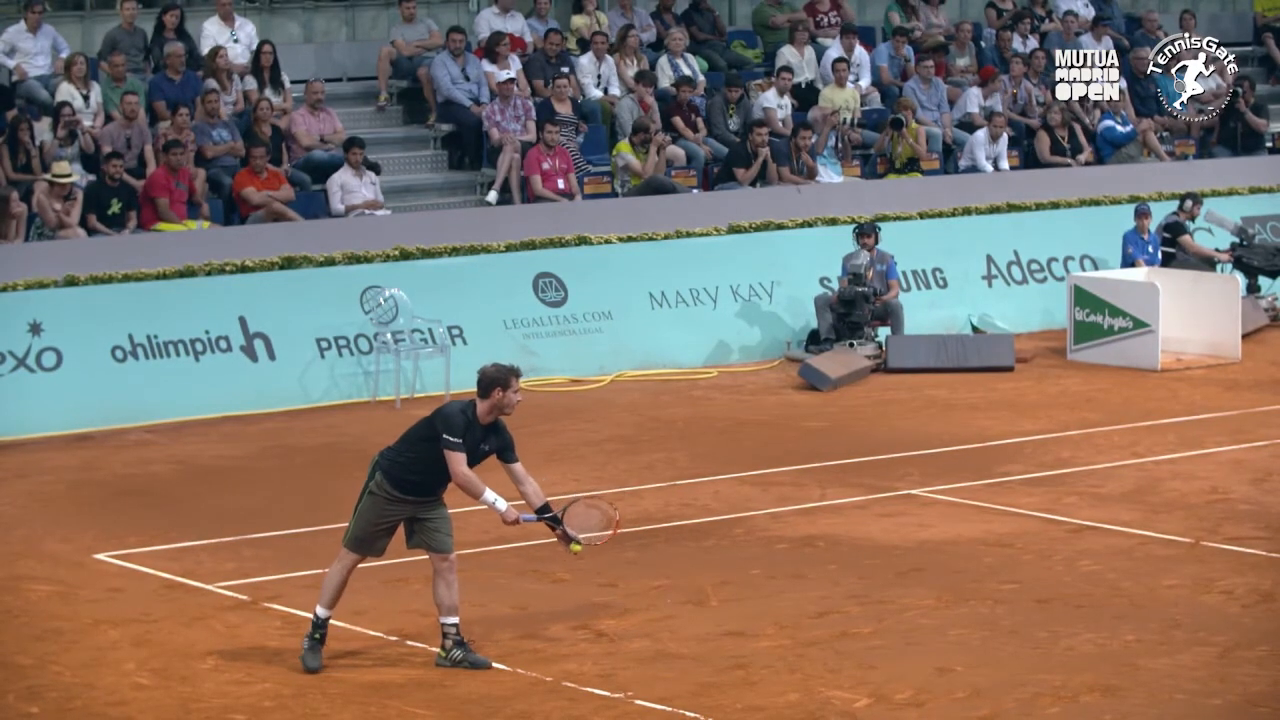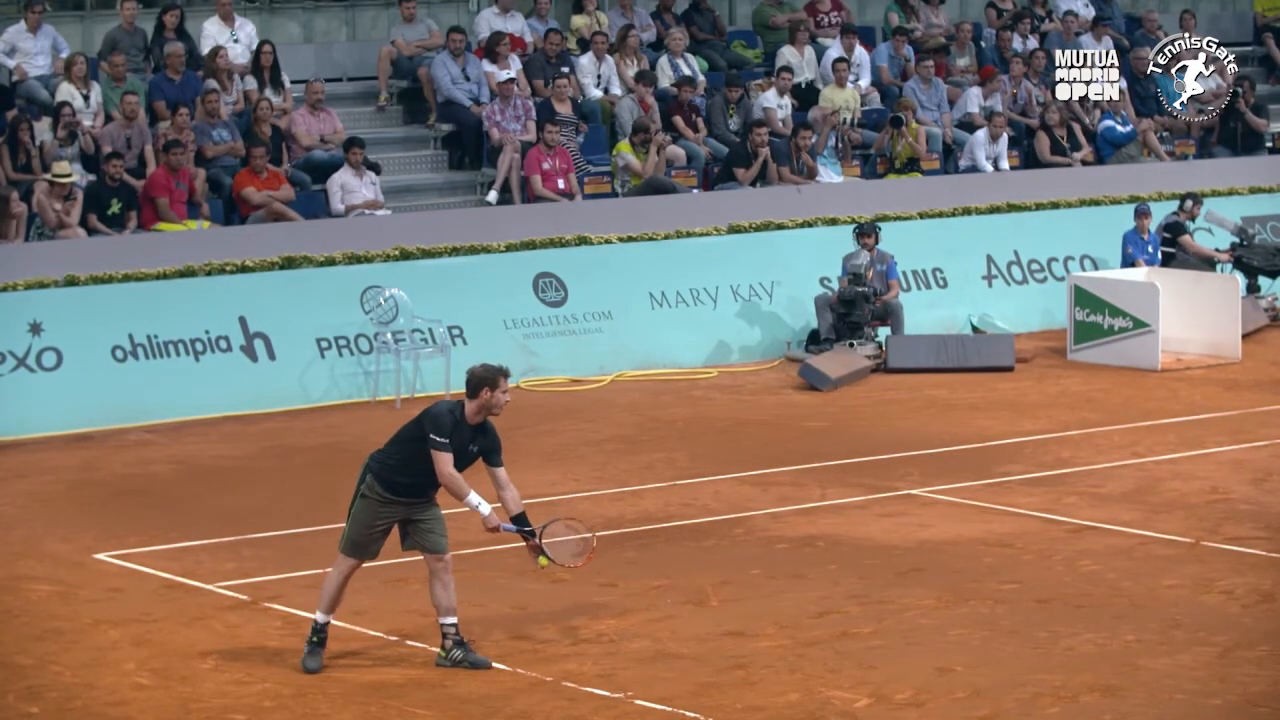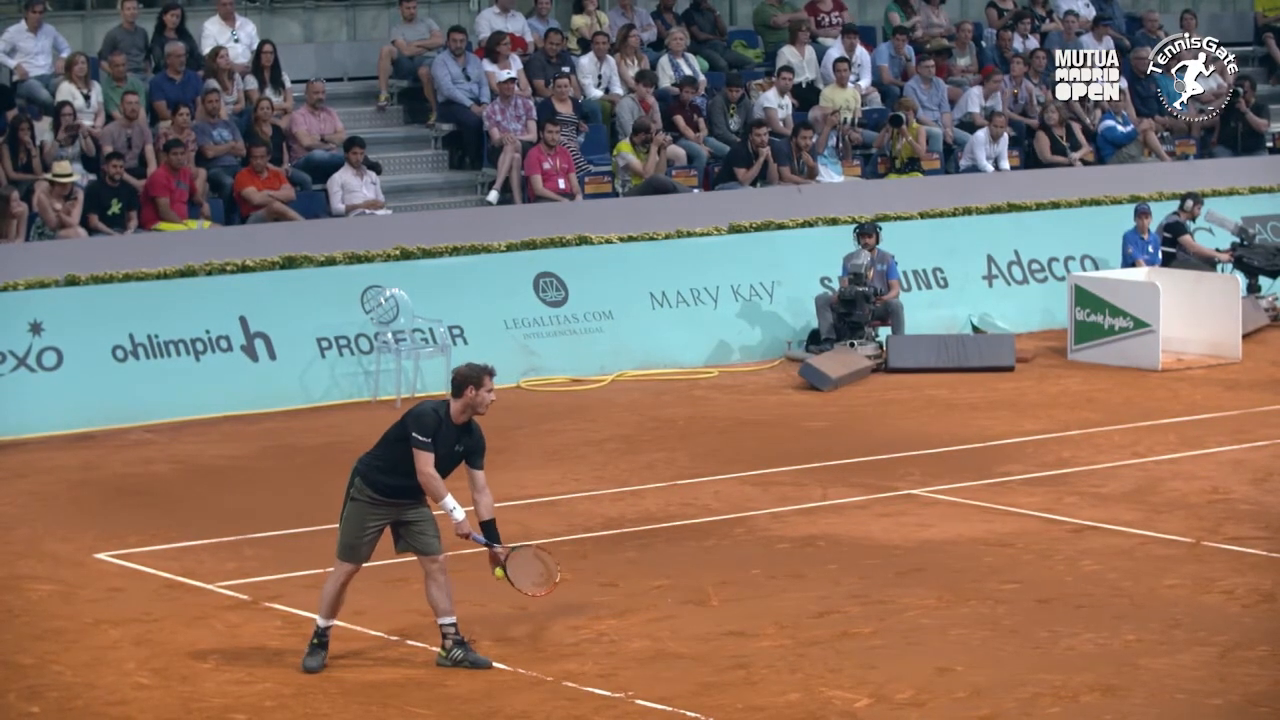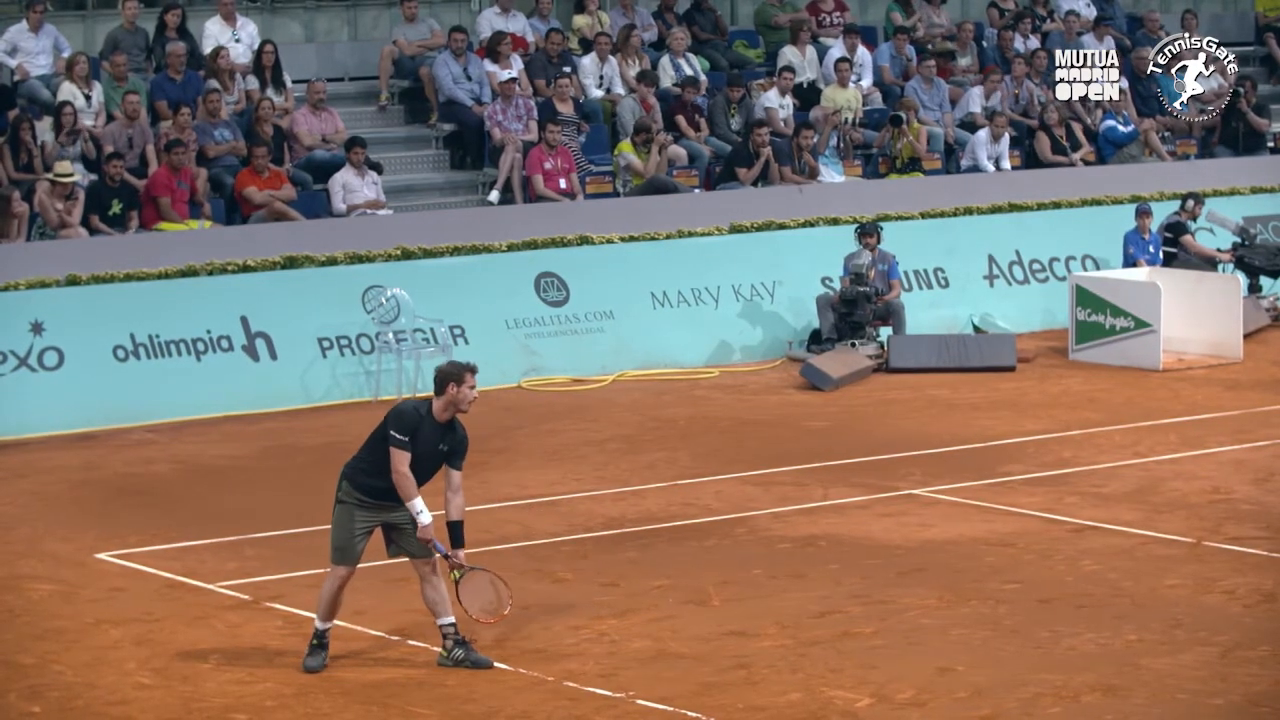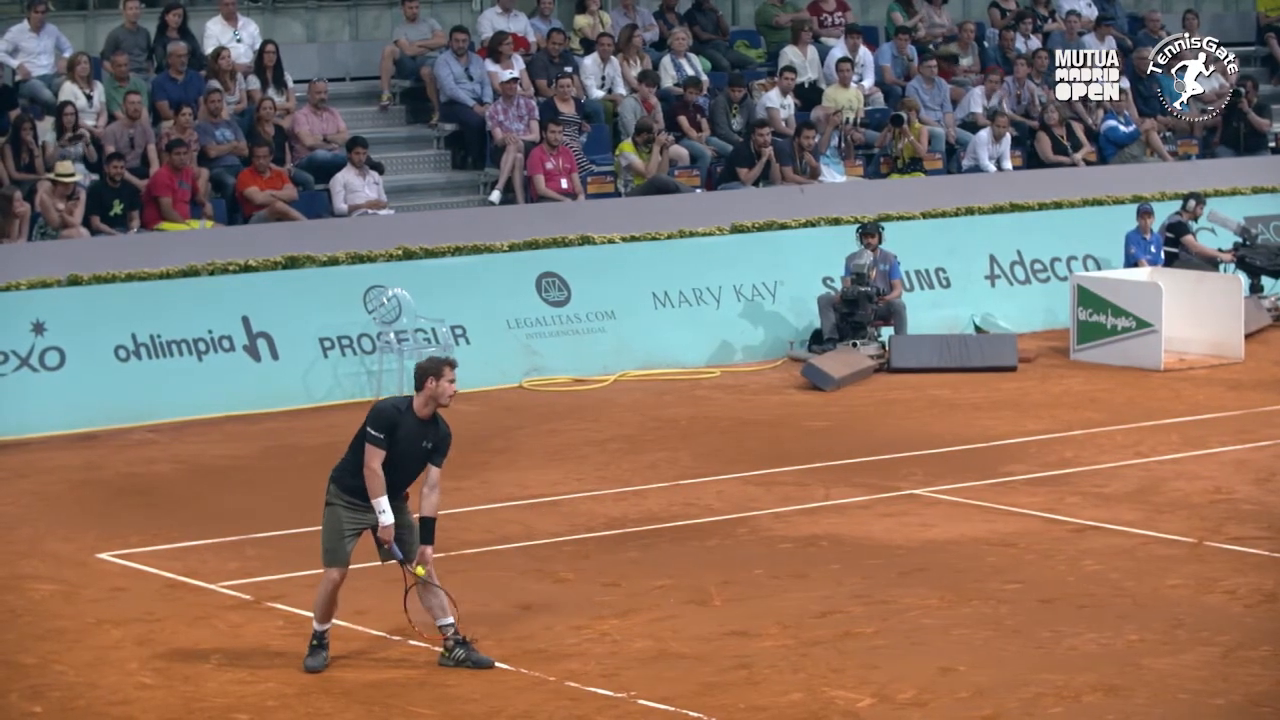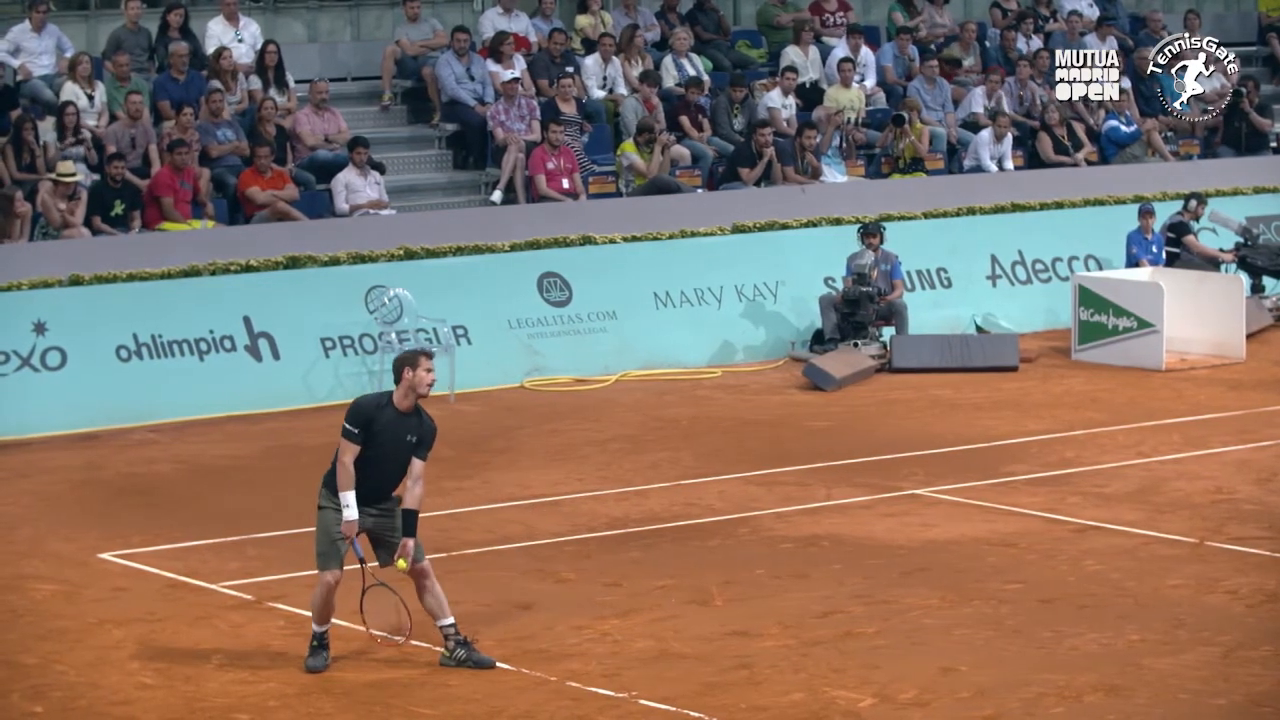
dt=0.4s
person 1, frame 1
left shoulder: (498, 434)
right shoulder: (454, 415)
left elbow: (525, 483)
right elbow: (460, 474)
left wrist: (555, 523)
right wrist: (501, 507)
left hip: (428, 496)
right hip: (388, 486)
left knee: (446, 561)
right knee: (350, 558)
left ankle: (451, 644)
right ankle: (316, 634)
person 1, frame 2
left shoulder: (487, 435)
right shoulder: (442, 415)
left elbow: (505, 488)
right elbow: (446, 475)
left wrist: (528, 533)
right wrist: (484, 510)
left hip: (421, 498)
right hip: (380, 490)
left knee: (441, 561)
right knee: (348, 563)
left ankle: (451, 645)
right ankle: (316, 638)
person 1, frame 3
left shoulder: (473, 436)
right shoulder: (426, 415)
left elbow: (481, 491)
right elbow: (425, 474)
left wrist: (493, 541)
right wrist: (457, 515)
left hip: (411, 499)
right hip: (369, 493)
left knee: (436, 563)
right knee: (346, 568)
left ankle: (452, 645)
right ankle: (319, 641)
person 1, frame 4
left shoulder: (457, 436)
right shoulder: (407, 414)
left elbow: (454, 491)
right elbow: (399, 471)
left wrist: (457, 544)
right wrist: (423, 519)
left hip: (402, 501)
right hip: (358, 496)
left knee: (430, 565)
right knee: (342, 573)
left ankle: (453, 644)
right ankle: (319, 642)
person 1, frame 5
left shoulder: (441, 433)
right shoulder: (386, 412)
left elbow: (431, 488)
right elbow: (371, 468)
left wrist: (426, 541)
right wrist: (385, 520)
left hip: (392, 501)
right hip: (347, 499)
left knee: (424, 567)
right knee: (334, 575)
left ankle: (453, 645)
right ankle: (318, 643)
person 1, frame 6
left shoulder: (425, 426)
right shoulder: (366, 408)
left elbow: (414, 481)
right elbow: (345, 461)
left wrist: (408, 534)
right wrist: (350, 514)
left hip: (385, 505)
right hip: (341, 503)
left knee: (422, 570)
right knee: (329, 578)
left ankle: (454, 645)
right ankle: (319, 643)
